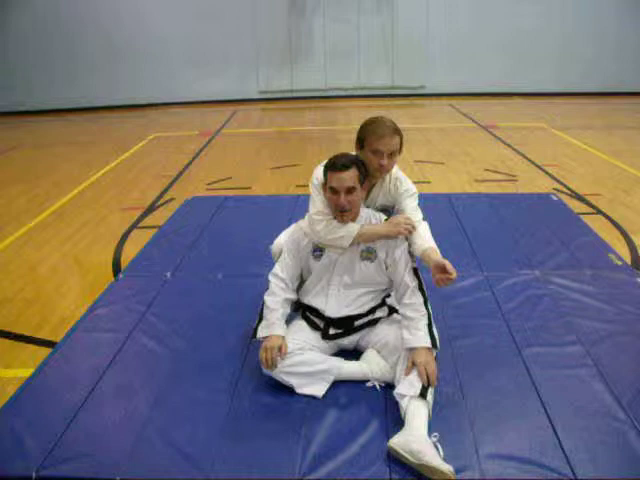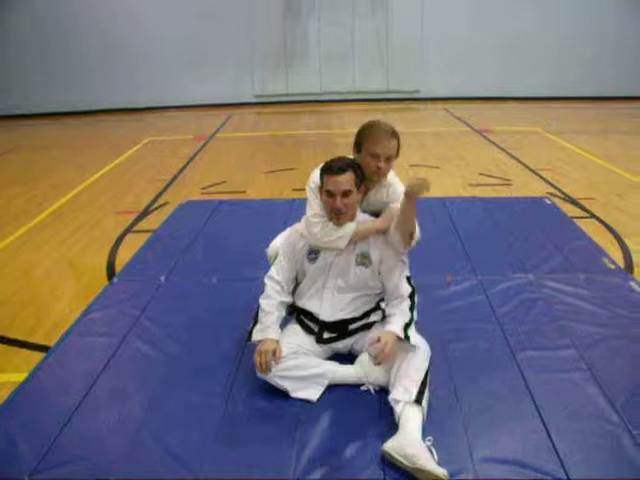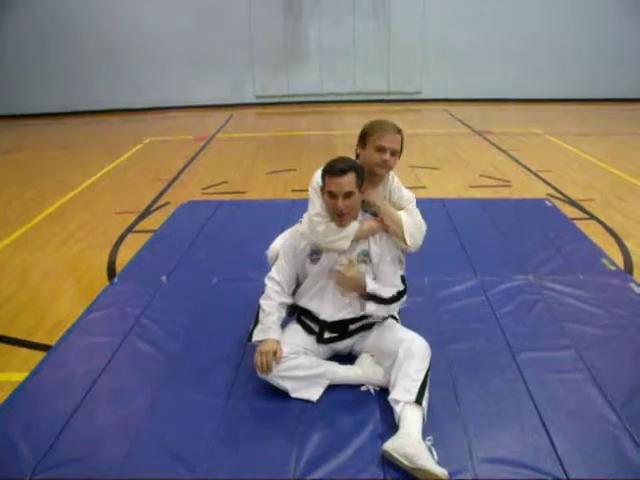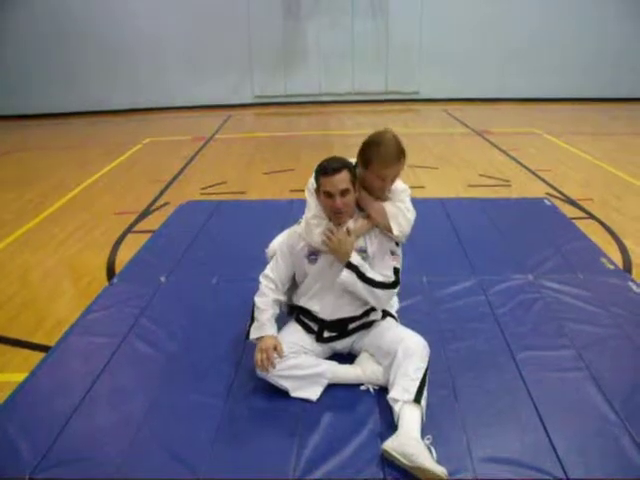
dt=0.5s
person 1, frame 1
right shoulder: (304, 231)
left elbow: (410, 289)
right elbow: (280, 282)
left wrist: (420, 343)
right wrist: (273, 330)
left hip: (371, 322)
right hip: (317, 323)
left knee: (419, 352)
right knee: (274, 361)
left ankle: (415, 435)
right ankle: (372, 368)
person 1, frame 2
left shoulder: (380, 237)
right shoulder: (301, 235)
left elbow: (402, 294)
right elbow: (276, 286)
left wrist: (394, 332)
right wrist: (268, 334)
left hip: (364, 326)
right hip: (311, 328)
left knee: (416, 350)
right knee: (268, 365)
left ankle: (409, 439)
right ankle: (365, 373)
person 1, frame 3
left shoulder: (381, 236)
right shoulder: (302, 235)
left elbow: (395, 298)
right elbow: (277, 286)
left wrist: (362, 289)
right wrist: (268, 335)
left hip: (366, 326)
right hip: (312, 327)
left knee: (416, 349)
right knee: (269, 365)
left ankle: (409, 439)
right ankle: (365, 372)
person 1, frame 4
left shoulder: (379, 233)
right shoulder: (299, 235)
left elbow: (384, 295)
right elbow: (270, 284)
left wrist: (349, 258)
right wrist: (265, 332)
left hip: (366, 324)
right hip: (312, 326)
left knee: (415, 347)
right knee: (269, 364)
left ankle: (408, 437)
right ankle: (366, 372)
person 2, frame 1
left shoulder: (398, 182)
left elbow: (414, 223)
right elbow: (321, 229)
left wrist: (434, 260)
right wrist: (383, 229)
right hip: (324, 239)
right knee: (283, 247)
person 2, frame 2
left shoulder: (394, 189)
left elbow: (401, 242)
right elbow: (318, 233)
left wrist: (409, 200)
right wrist: (379, 224)
right hip: (320, 244)
right knee: (279, 251)
person 2, frame 3
left shoulder: (396, 190)
left elbow: (414, 238)
right elbow: (322, 233)
left wrist: (376, 201)
right wrist: (379, 223)
right hip: (316, 242)
right knee: (279, 252)
person 2, frame 4
left shoulder: (395, 188)
left elbow: (402, 226)
right elbow: (319, 235)
left wrist: (360, 193)
right wrist: (372, 221)
right hip: (319, 250)
right knee: (278, 250)
